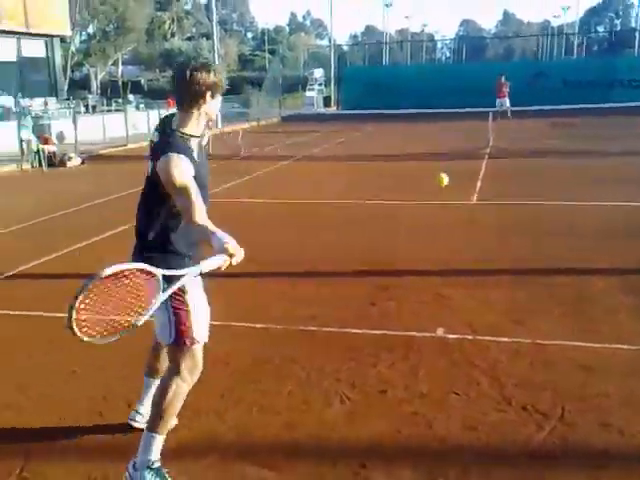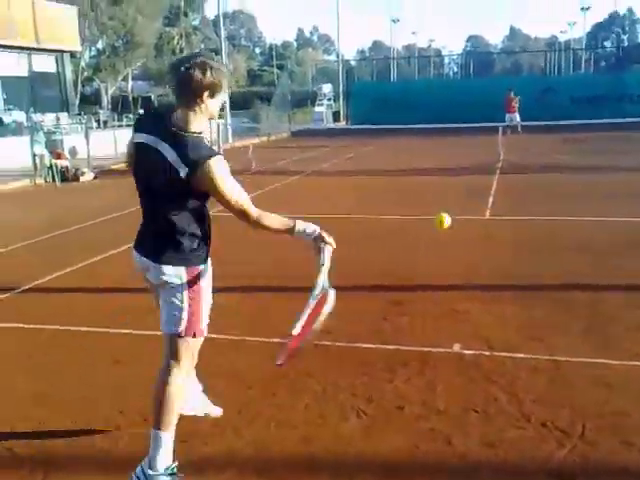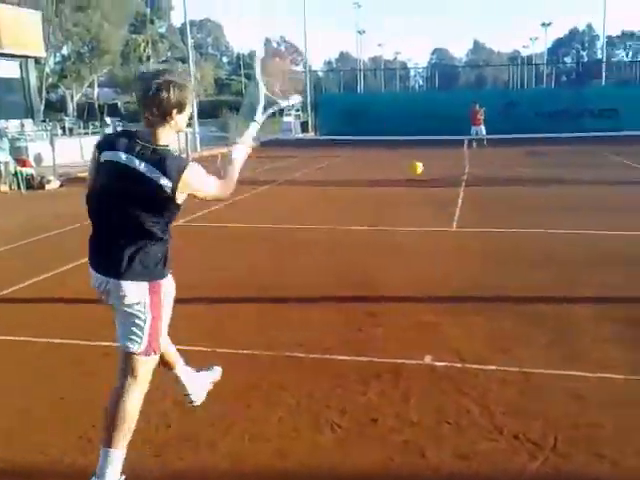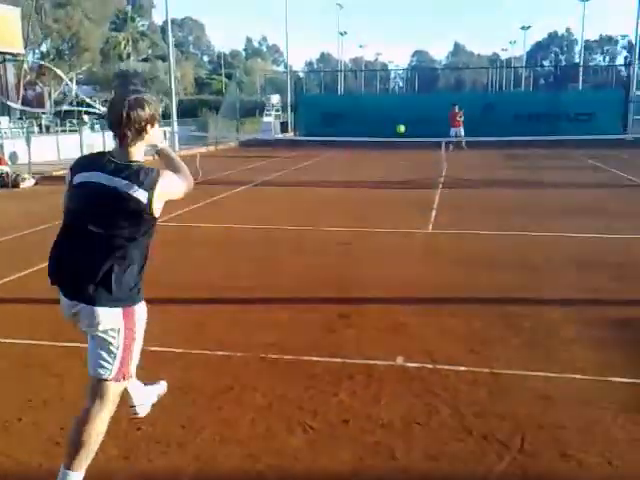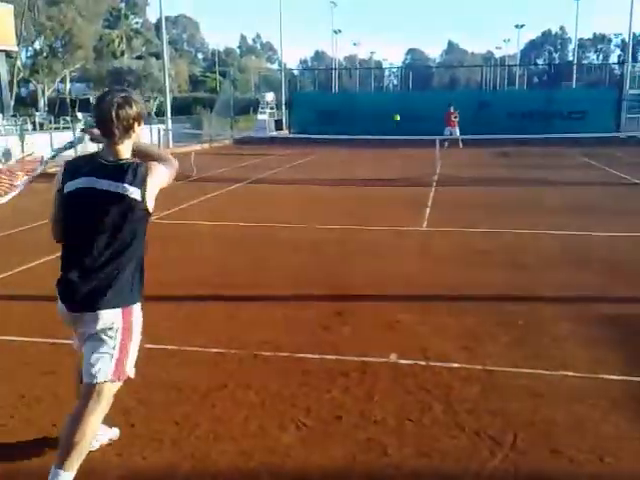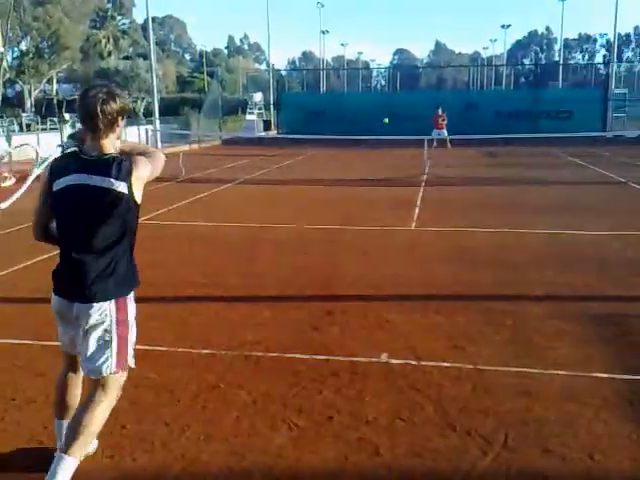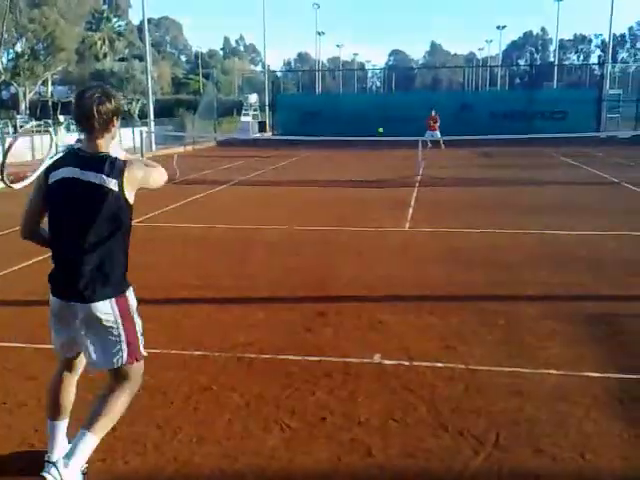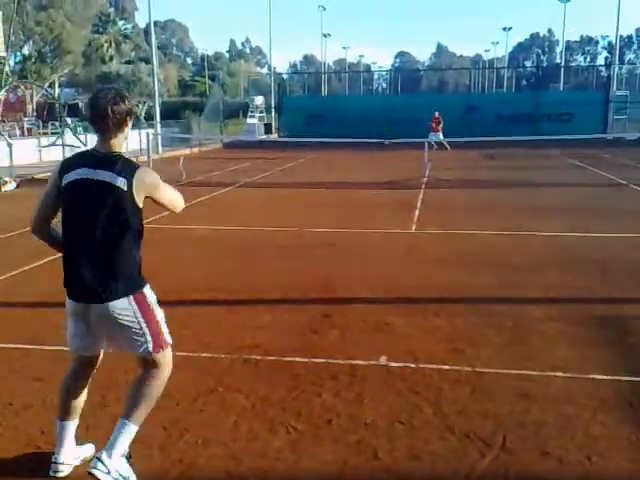
dt=0.1s
person 1, frame 1
left shoulder: (177, 131)
right shoulder: (175, 161)
right elbow: (198, 222)
right wrist: (222, 240)
left hip: (168, 263)
right hip: (170, 266)
left knee: (172, 338)
right knee: (187, 366)
left ankle: (144, 409)
person 1, frame 2
left shoulder: (146, 125)
right shoulder: (205, 161)
left elbow: (135, 165)
right elbow: (252, 215)
right wrist: (303, 229)
left hip: (150, 252)
right hip: (180, 263)
left knee: (191, 331)
right knee: (180, 356)
left ankle: (190, 394)
person 1, frame 3
left shoulder: (109, 144)
right shoulder: (181, 172)
left elbow: (93, 200)
right elbow: (225, 186)
right wrist: (239, 154)
left hip: (104, 269)
right hip: (140, 278)
left knee: (155, 328)
right knee: (136, 374)
left ankle: (193, 381)
person 1, frame 4
left shoulder: (83, 169)
right shoulder: (156, 183)
left elbow: (73, 222)
right elbow: (186, 179)
right wrist: (160, 146)
left hip: (70, 291)
right hip: (113, 298)
left knee: (112, 354)
right knee: (104, 394)
left ankle: (140, 394)
person 1, frame 5
left shoulder: (71, 171)
right shoulder: (146, 178)
left elbow: (60, 232)
right elbow: (169, 161)
right wrist: (128, 144)
left hip: (71, 296)
right hip: (113, 303)
left knee: (94, 359)
right knee: (100, 392)
left ankle: (90, 432)
person 1, frame 6
left shoulder: (57, 170)
right shoulder: (132, 171)
left elbow: (41, 232)
right elbow: (157, 157)
right wrist: (114, 144)
left hip: (66, 291)
right hip: (108, 296)
left knee: (75, 363)
right knee: (107, 386)
left ankle: (67, 442)
person 1, frame 7
left shoulder: (54, 168)
right shoulder: (125, 174)
left elbow: (28, 229)
right elbow: (160, 173)
left hip: (63, 290)
right hip: (105, 294)
left knee: (69, 363)
right knee: (128, 377)
person 1, frame 8
left shoulder: (68, 168)
right shoulder: (136, 175)
left elbow: (39, 227)
right elbow: (178, 204)
left hip: (79, 291)
right hip: (122, 292)
left knee: (83, 365)
right knee: (160, 365)
